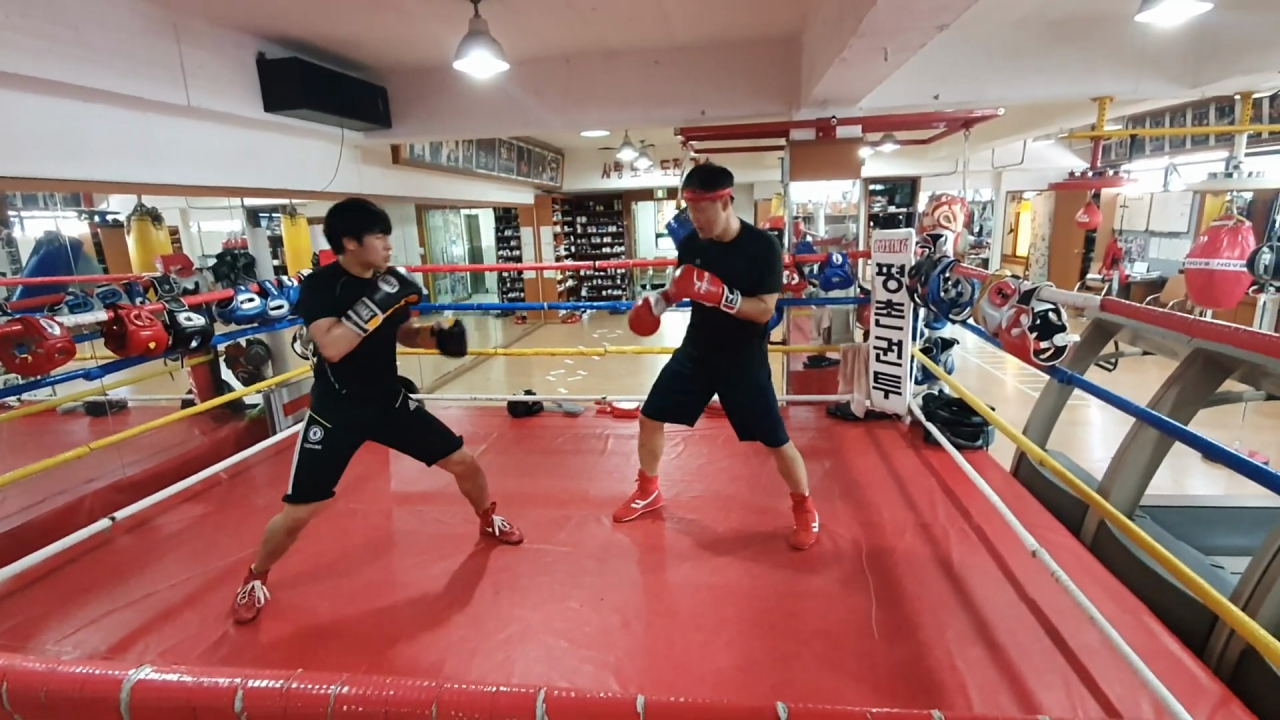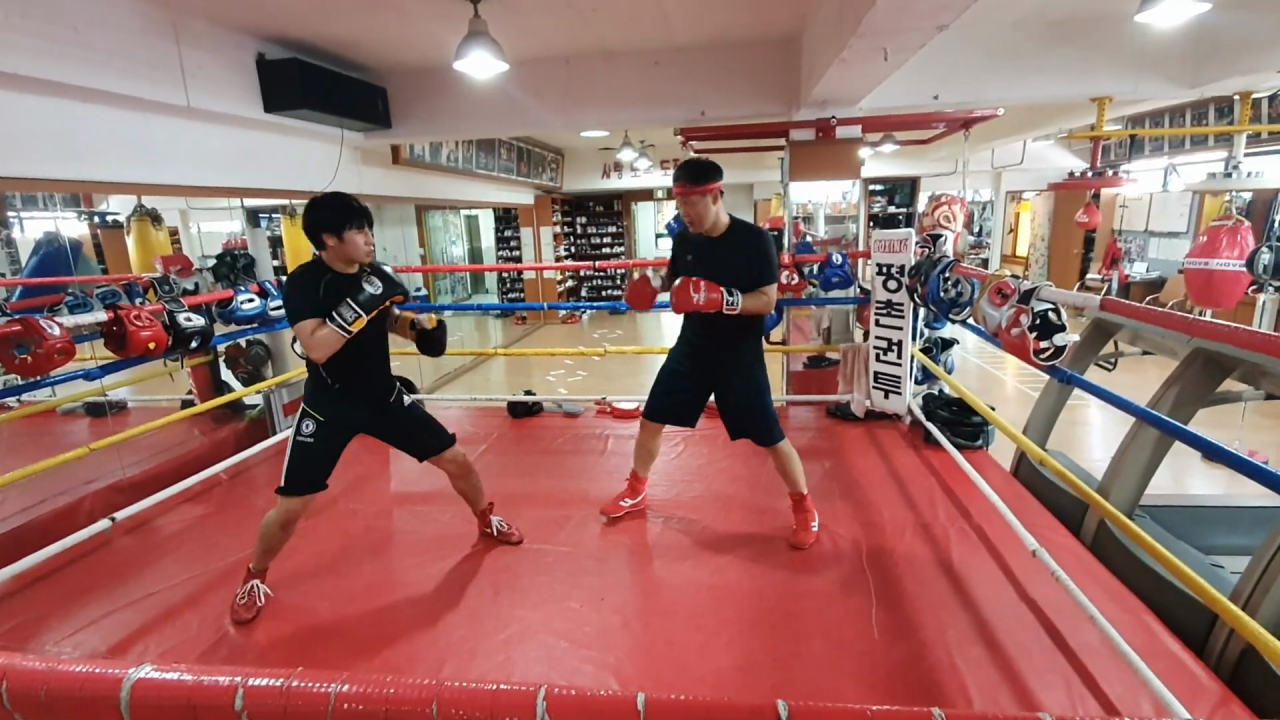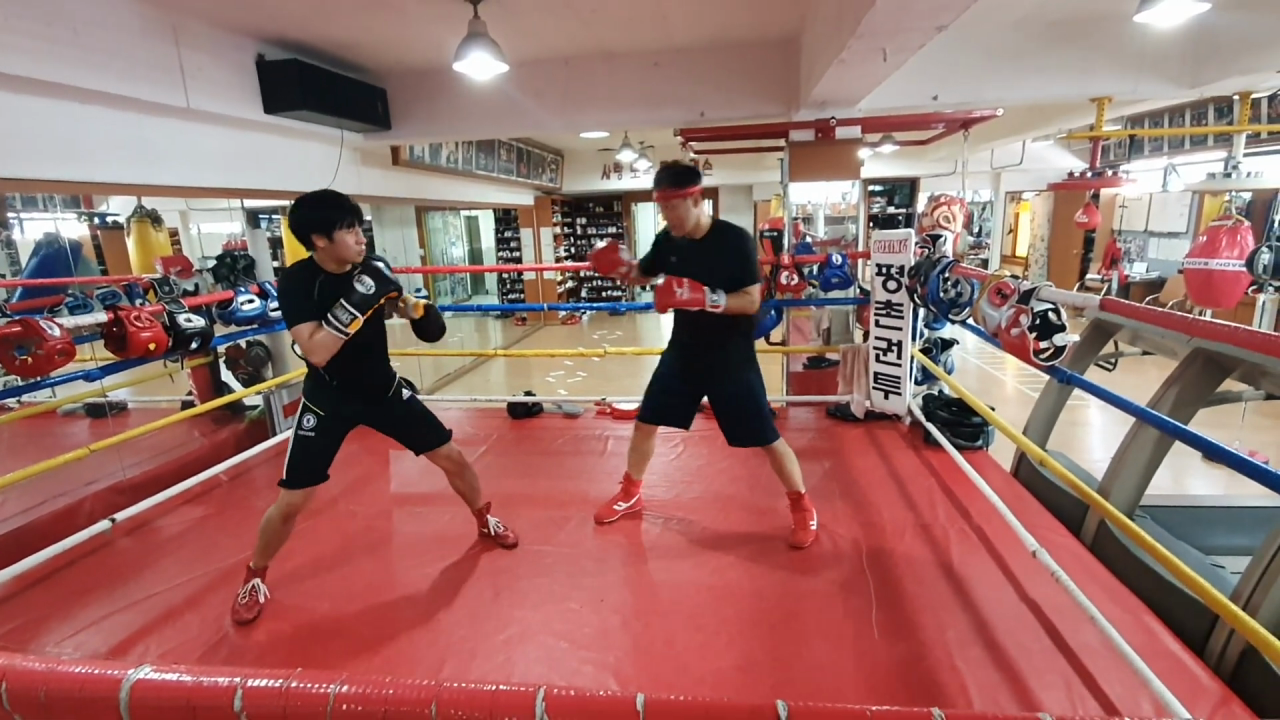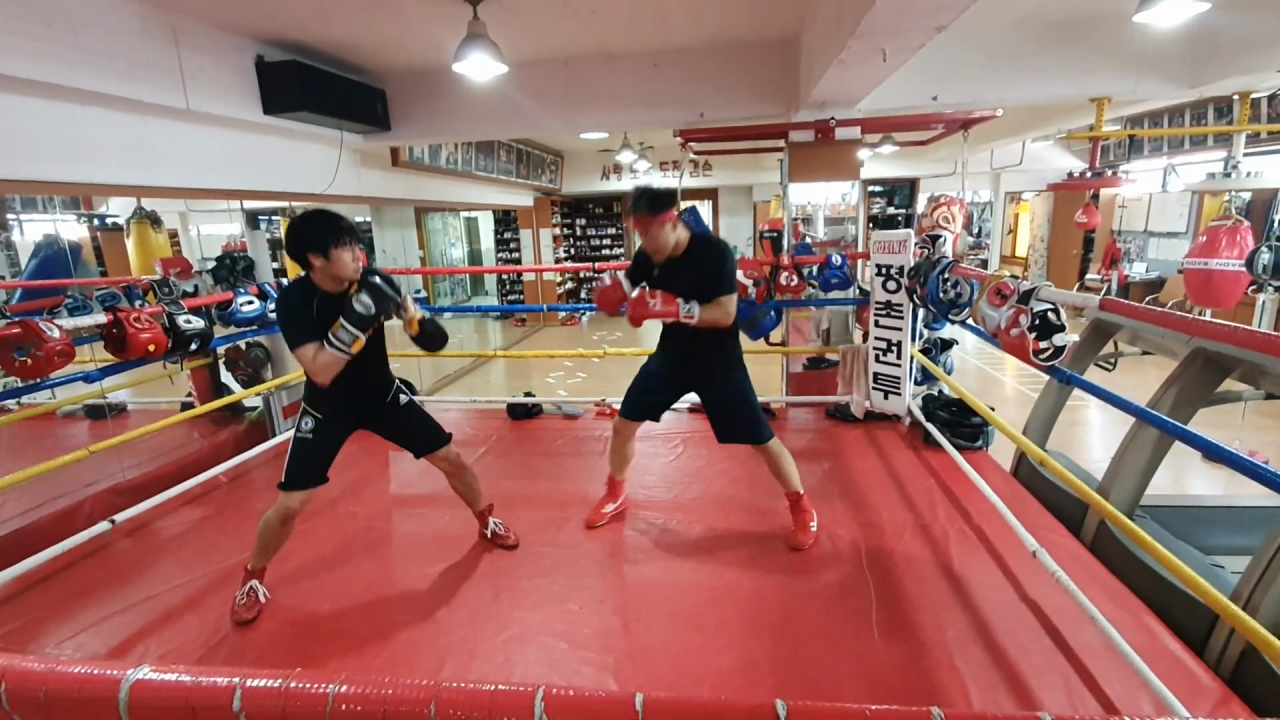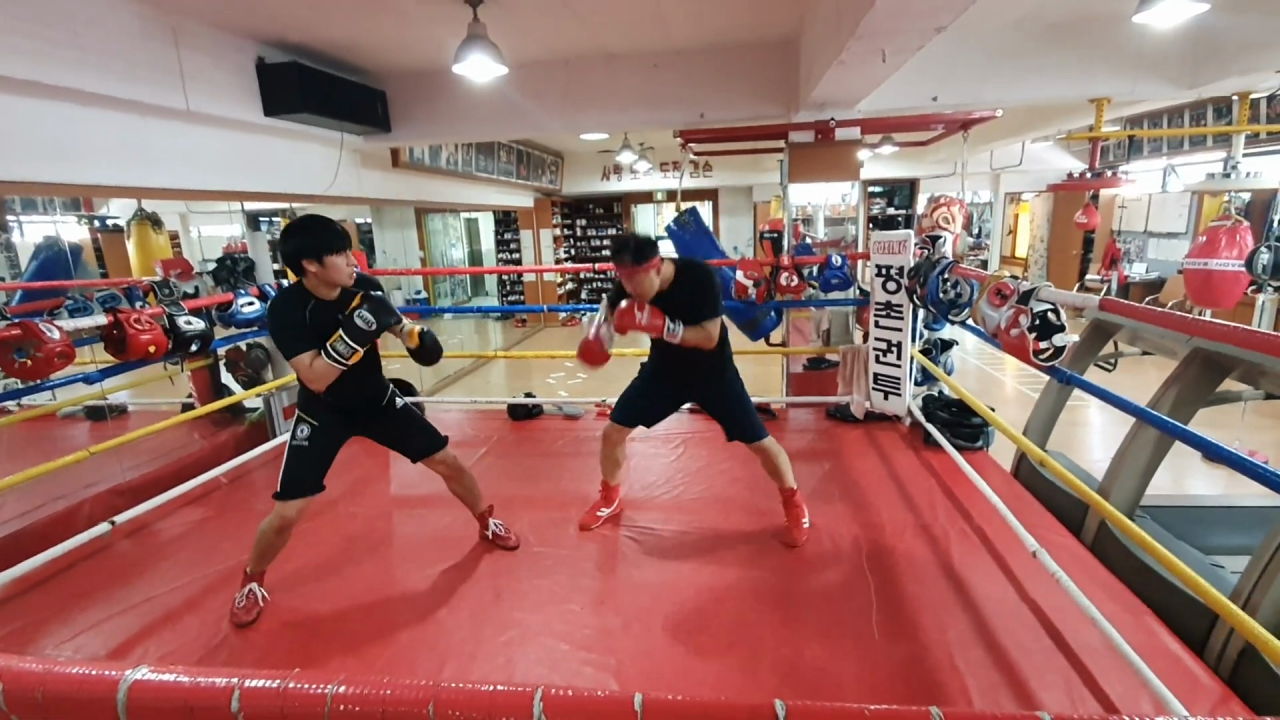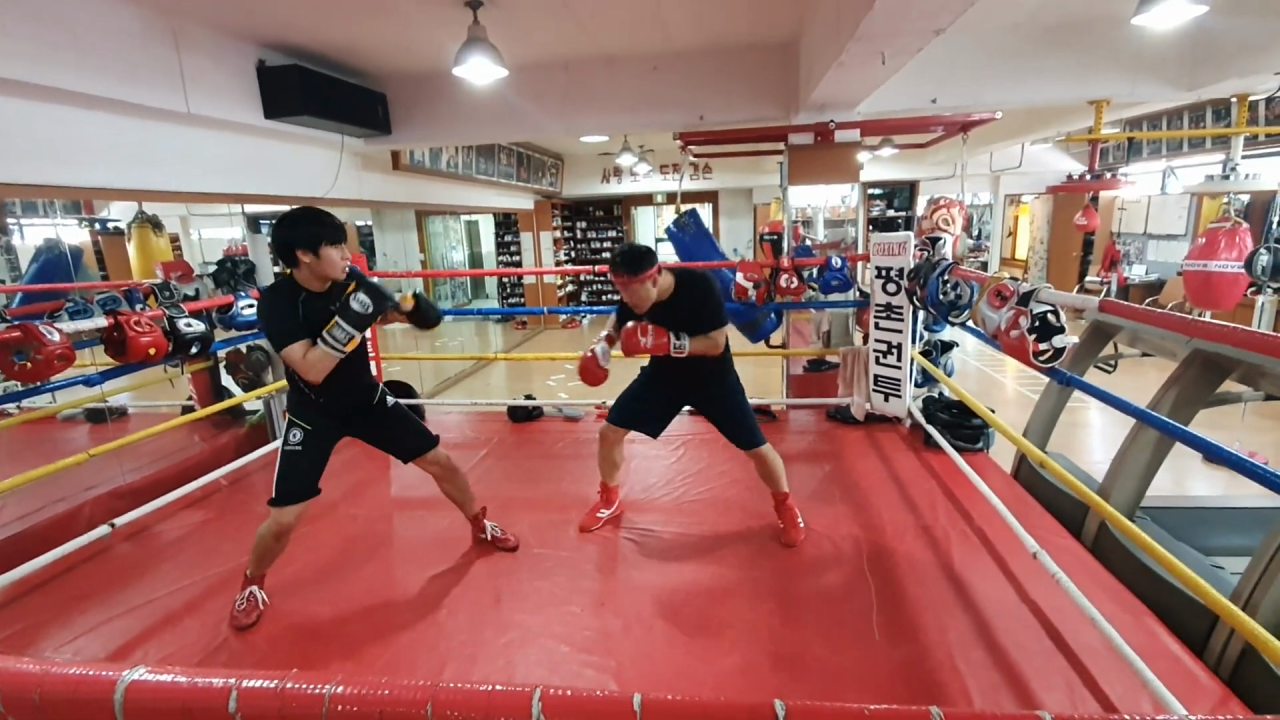
dt=0.1s
person 1, frame 1
left shoulder: (388, 280)
right shoulder: (318, 286)
left elbow: (404, 332)
right elbow: (331, 348)
left wrist: (438, 335)
right wrist: (378, 302)
left hip: (390, 402)
right hip: (336, 412)
left knee: (465, 462)
right knee: (298, 513)
left ankle: (488, 520)
right ankle: (255, 577)
person 1, frame 2
left shoulder: (376, 274)
right shoulder: (303, 283)
right elbow: (316, 350)
left wrist: (419, 326)
right wrist: (361, 302)
left hip: (383, 397)
right hip: (329, 406)
left knee: (456, 459)
right knee: (291, 507)
left ankle: (486, 521)
right ankle: (254, 577)
person 1, frame 3
left shoulder: (371, 265)
right shoulder: (296, 283)
left elbow: (397, 297)
right elbow: (316, 353)
left wrist: (418, 310)
right wrist: (356, 300)
left hip: (383, 390)
right hip: (328, 401)
left knee: (451, 457)
right knee: (292, 500)
left ankle: (485, 521)
right ankle: (255, 577)
person 1, frame 4
left shoulder: (370, 278)
right shoulder: (294, 300)
left elbow: (400, 303)
right elbow: (320, 372)
left wrist: (418, 322)
right wrist: (355, 319)
left hip: (382, 395)
right hip: (328, 407)
left knee: (451, 458)
right knee: (290, 504)
left ankle: (486, 521)
right ankle: (254, 577)
person 1, frame 5
left shoulder: (359, 284)
right shoulder: (286, 309)
left elbow: (389, 320)
right elbow: (316, 381)
left wrist: (412, 334)
right wrist: (355, 330)
left hip: (377, 399)
right hip: (323, 415)
left knee: (449, 462)
right knee: (285, 513)
left ankle: (487, 522)
right ankle: (252, 581)
person 1, frame 6
left shoulder: (350, 278)
right shoulder: (276, 303)
left elbow: (383, 310)
right elbow: (312, 371)
left wrist: (409, 309)
right wrist: (352, 318)
left hip: (367, 400)
right hip: (314, 414)
left knee: (440, 461)
right knee: (283, 519)
left ankle: (481, 525)
right ankle: (253, 583)
person 2, frame 1
left shoulder: (762, 246)
right shoulder: (691, 243)
left elbow: (765, 309)
left wrist: (717, 294)
right wrist: (659, 299)
left hip: (744, 360)
right hip: (694, 352)
left knee: (776, 441)
right knee: (651, 419)
left ankle: (804, 509)
right ankle: (647, 492)
person 2, frame 2
left shoulder: (754, 240)
right shoulder: (684, 239)
left elbow: (767, 301)
right elbow: (672, 279)
left wrist: (718, 298)
right wrist: (654, 283)
left hip: (740, 358)
right hip: (690, 352)
left knee: (772, 439)
right knee: (651, 421)
left ankle: (804, 508)
right ankle: (636, 491)
person 2, frame 3
left shoulder: (735, 241)
right shoulder: (667, 239)
left elbow: (750, 302)
right elbow: (641, 276)
left wrist: (701, 296)
right wrist: (617, 258)
left hip: (731, 358)
right hip: (682, 353)
left knee: (766, 438)
right knee: (645, 424)
left ankle: (802, 508)
right ankle: (629, 494)
person 2, frame 4
left shoulder: (715, 252)
right shoulder: (651, 254)
left elbow: (724, 315)
right elbow: (629, 286)
left wrist: (674, 308)
right wrist: (612, 285)
left hip: (719, 360)
right hip: (672, 356)
left knee: (761, 439)
right knee: (624, 422)
left ankle: (801, 507)
right ankle: (615, 493)
person 2, frame 5
left shoulder: (700, 276)
right shoulder: (629, 285)
left elbow: (710, 337)
right elbow: (611, 308)
left wrist: (660, 325)
right wrist: (598, 327)
left hip: (712, 372)
right hip: (663, 369)
left knee: (758, 440)
right knee: (613, 430)
left ankle: (793, 505)
right ankle: (609, 498)
person 2, frame 6
left shoulder: (701, 286)
right shoulder: (631, 296)
left elbow: (717, 344)
right elbow: (620, 326)
left wrist: (667, 342)
right wrist: (602, 345)
left hip: (713, 377)
right hip: (663, 374)
left knee: (756, 446)
right knee: (610, 431)
left ankle: (785, 507)
right ankle: (609, 499)
